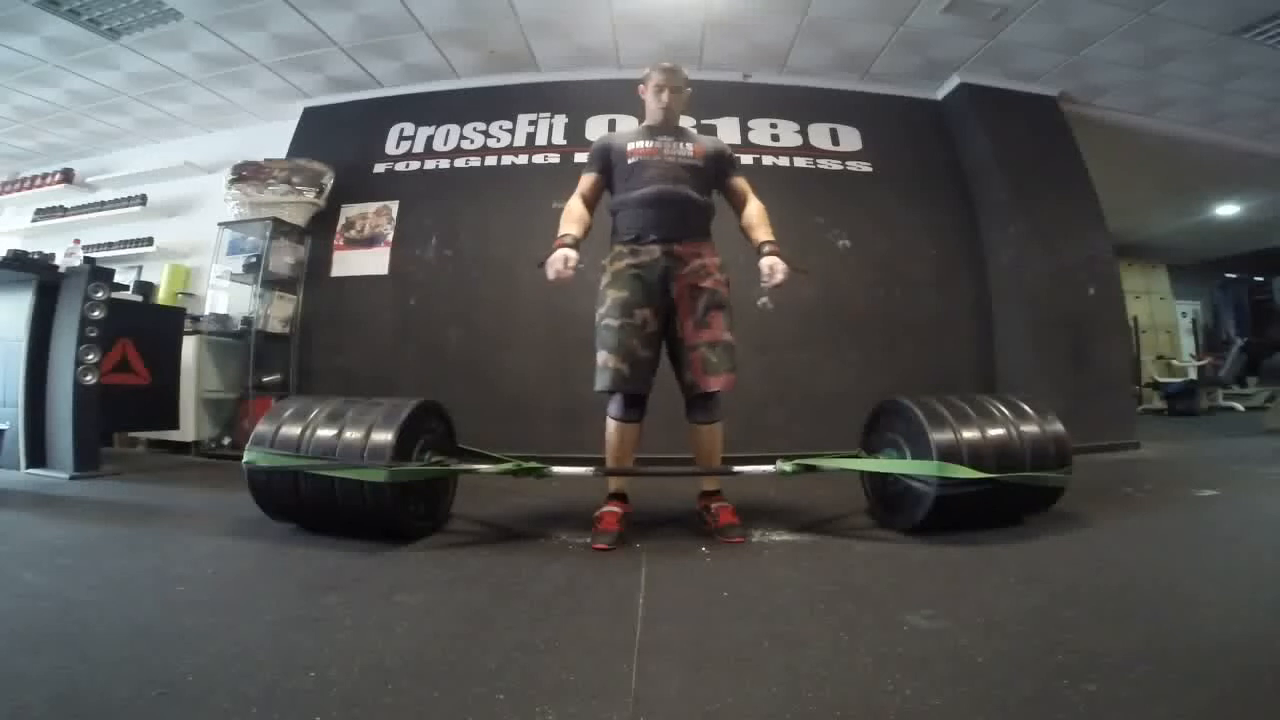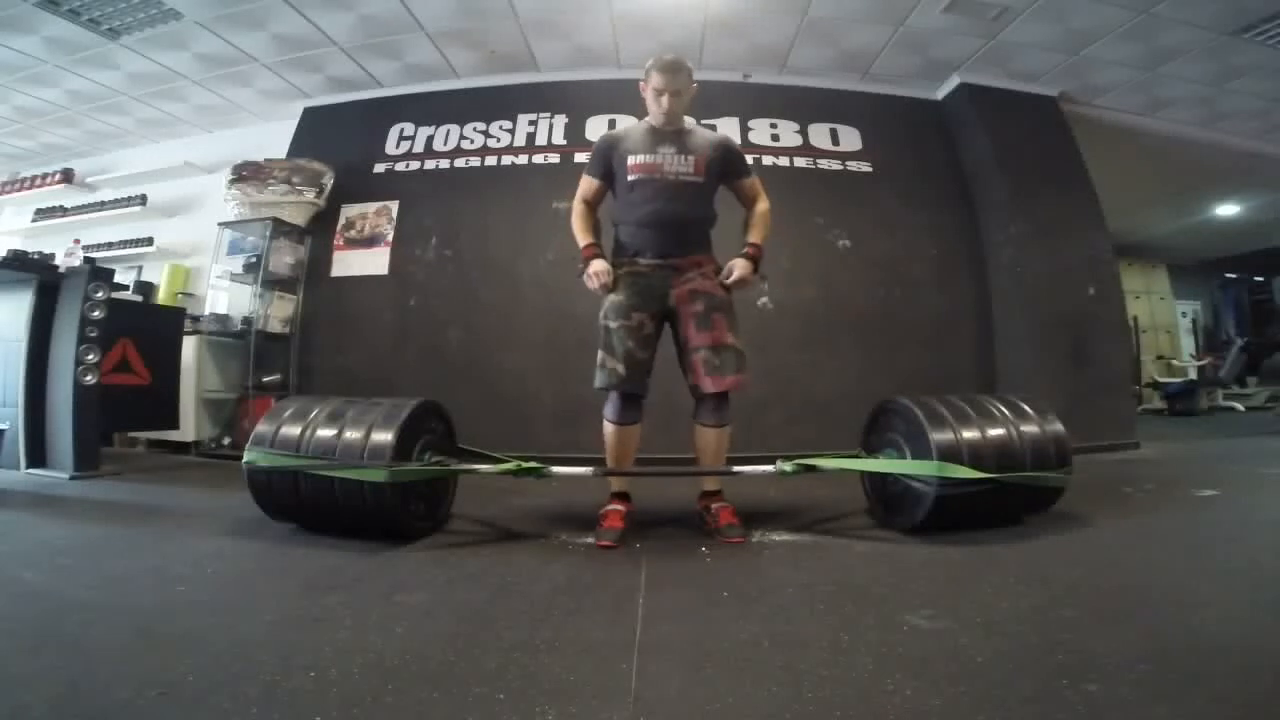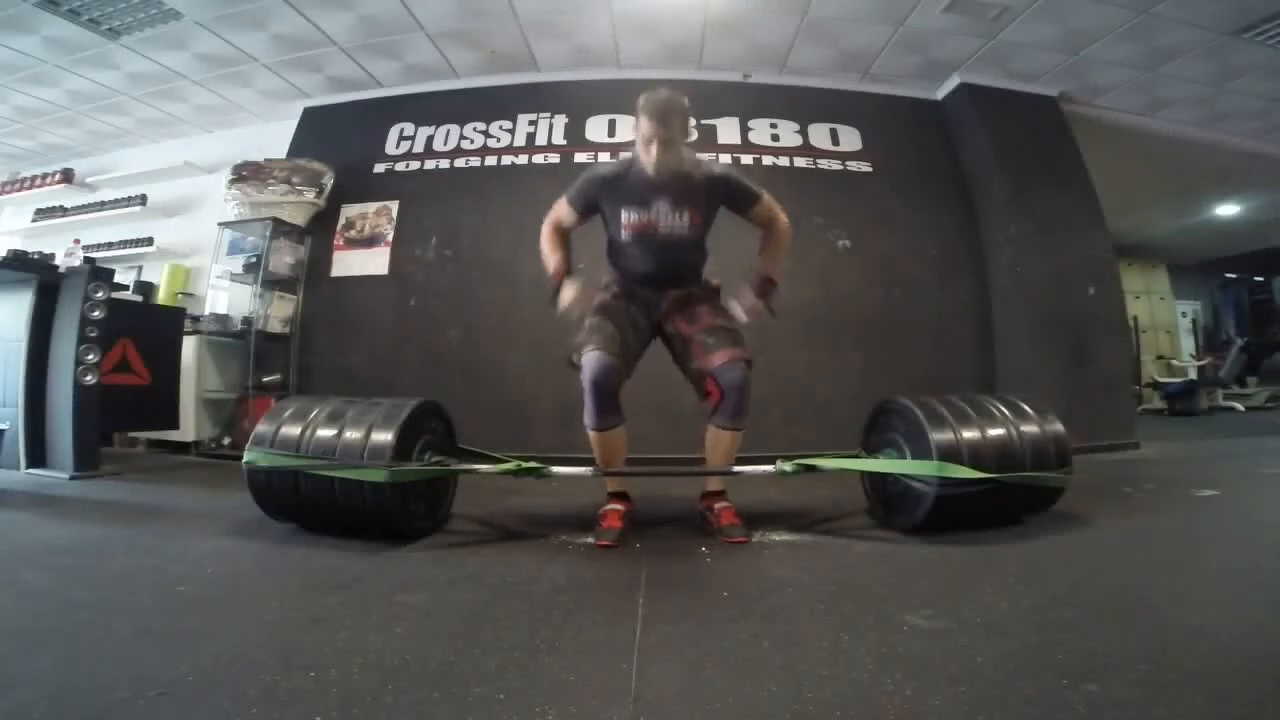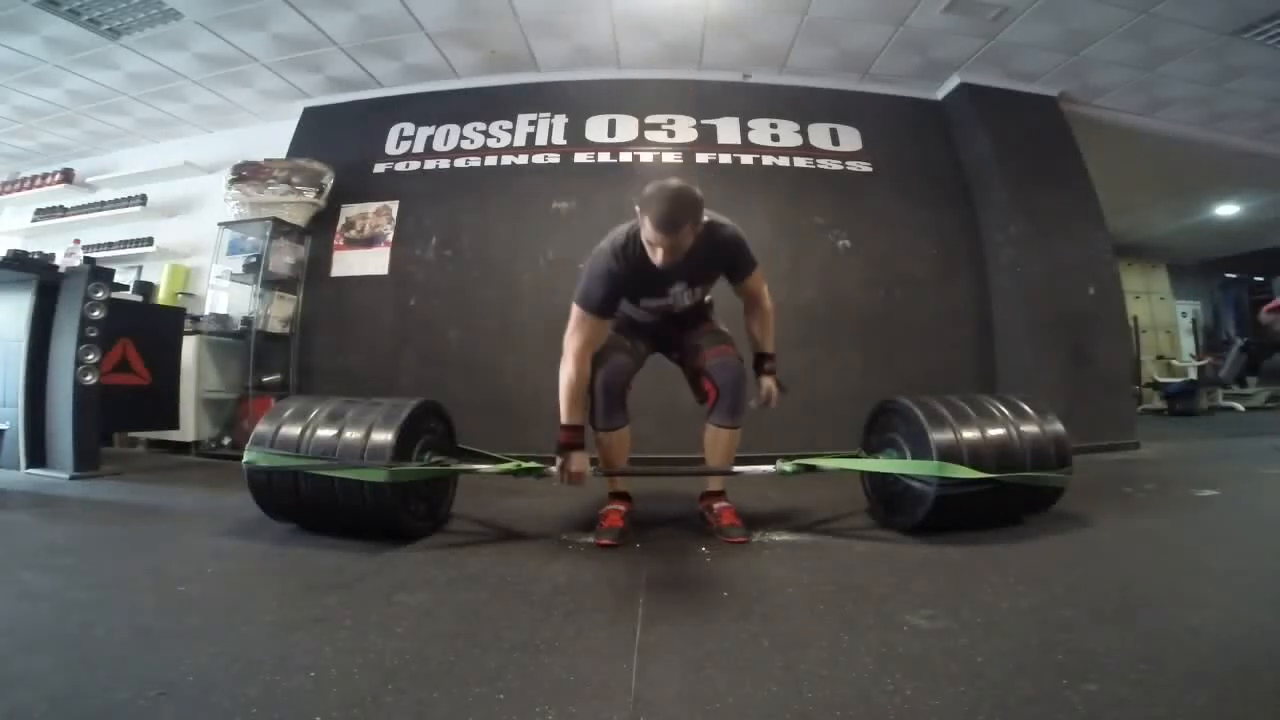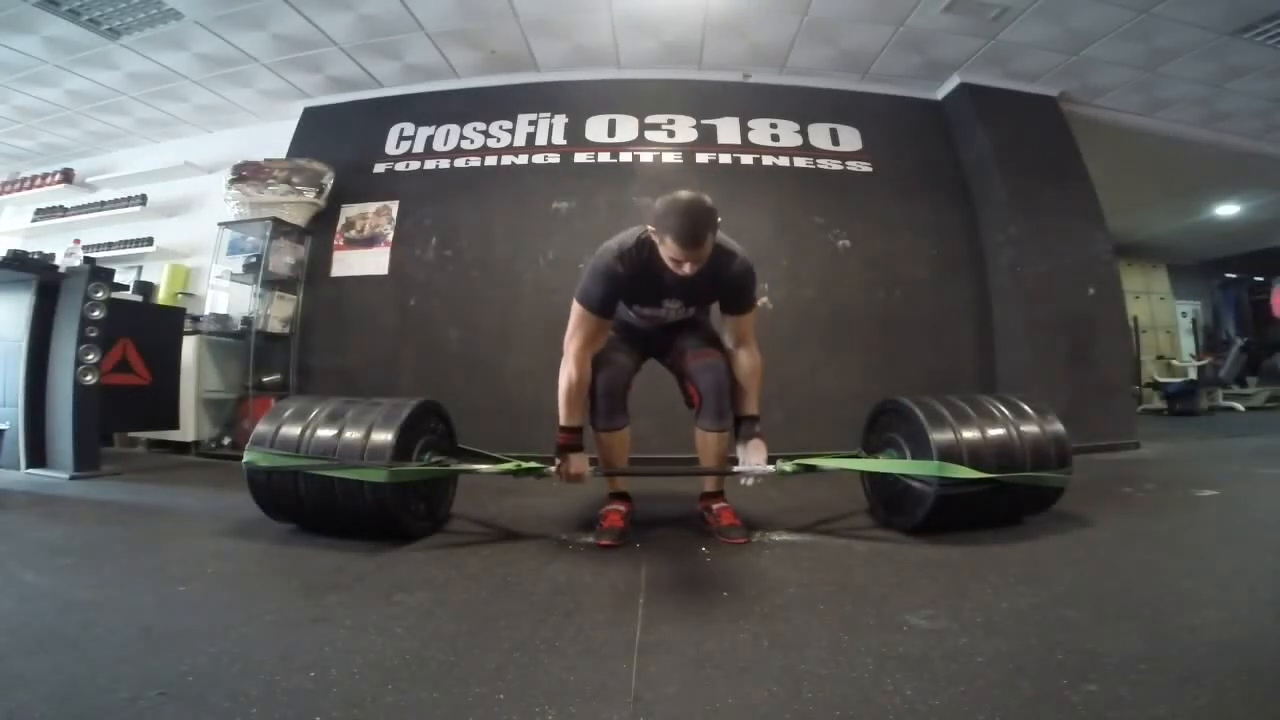
dt=0.4s
person 1, frame 1
left shoulder: (711, 148)
right shoulder: (613, 144)
left elbow: (746, 201)
right elbow: (581, 199)
left wrist: (767, 248)
right wrist: (567, 243)
left hip: (696, 263)
right hip: (631, 263)
left knee: (705, 384)
right knee: (626, 386)
left ankle: (712, 496)
right ankle: (615, 499)
person 1, frame 2
left shoulder: (717, 146)
right shoulder: (614, 143)
left elbow: (757, 201)
right elbow: (583, 203)
left wrist: (750, 253)
right wrist: (591, 254)
left hip: (696, 273)
right hip: (632, 273)
left knee: (713, 386)
right knee: (623, 387)
left ankle: (712, 496)
right ankle: (617, 498)
person 1, frame 3
left shoulder: (714, 179)
right shoulder: (605, 179)
left elbow: (777, 224)
right elbow: (553, 225)
left wrist: (764, 285)
right wrist: (562, 281)
left hip: (689, 295)
right hip: (626, 293)
left knee: (734, 378)
right knee: (597, 375)
left ankle: (715, 496)
right ankle: (615, 497)
person 1, frame 4
left shoulder: (724, 239)
right shoulder: (613, 257)
left elbow: (756, 298)
right elbow: (578, 351)
left wrist: (765, 364)
right wrist: (572, 441)
left hip: (691, 320)
right hip: (629, 321)
left knee: (730, 376)
right knee: (605, 379)
left ankle: (715, 497)
right ankle: (617, 498)
person 1, frame 5
left shoulder: (734, 266)
right shoulder: (615, 260)
left elbow: (742, 346)
right elbow: (577, 351)
left wrist: (749, 430)
right wrist: (570, 443)
left hip: (687, 328)
right hip: (625, 328)
left knee: (715, 382)
right knee: (604, 383)
left ankle: (713, 498)
right ankle: (618, 498)
